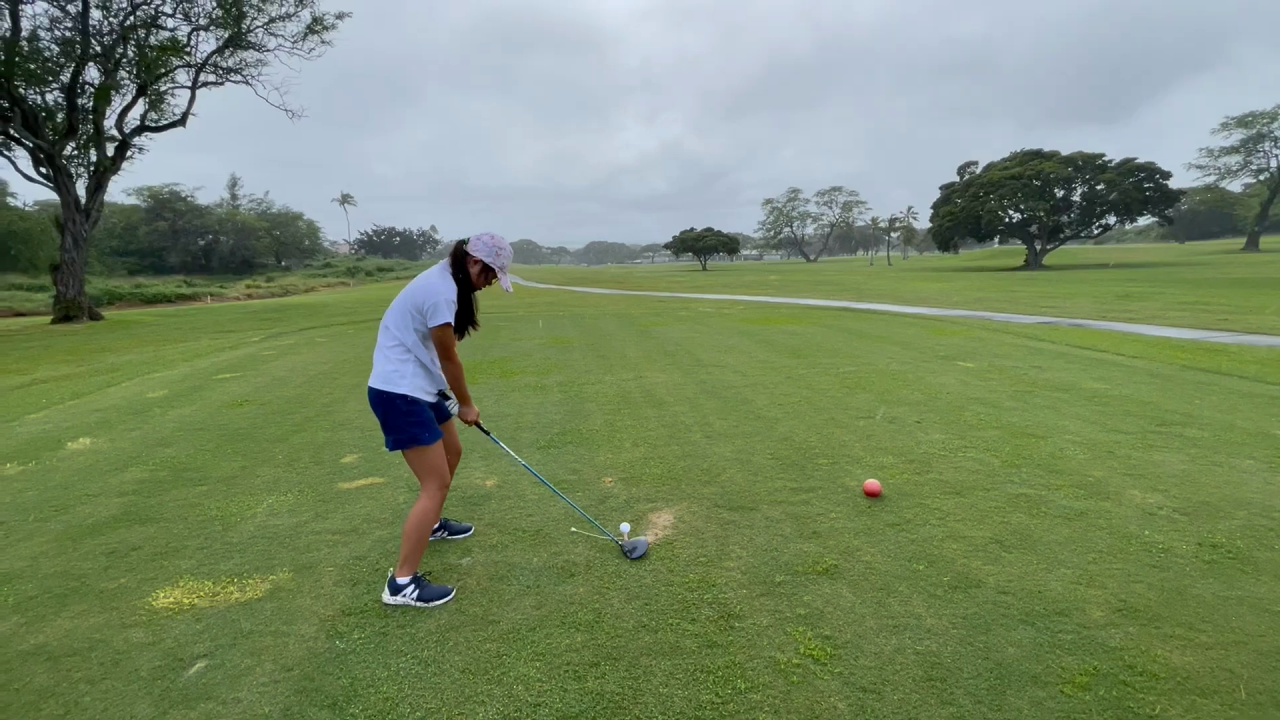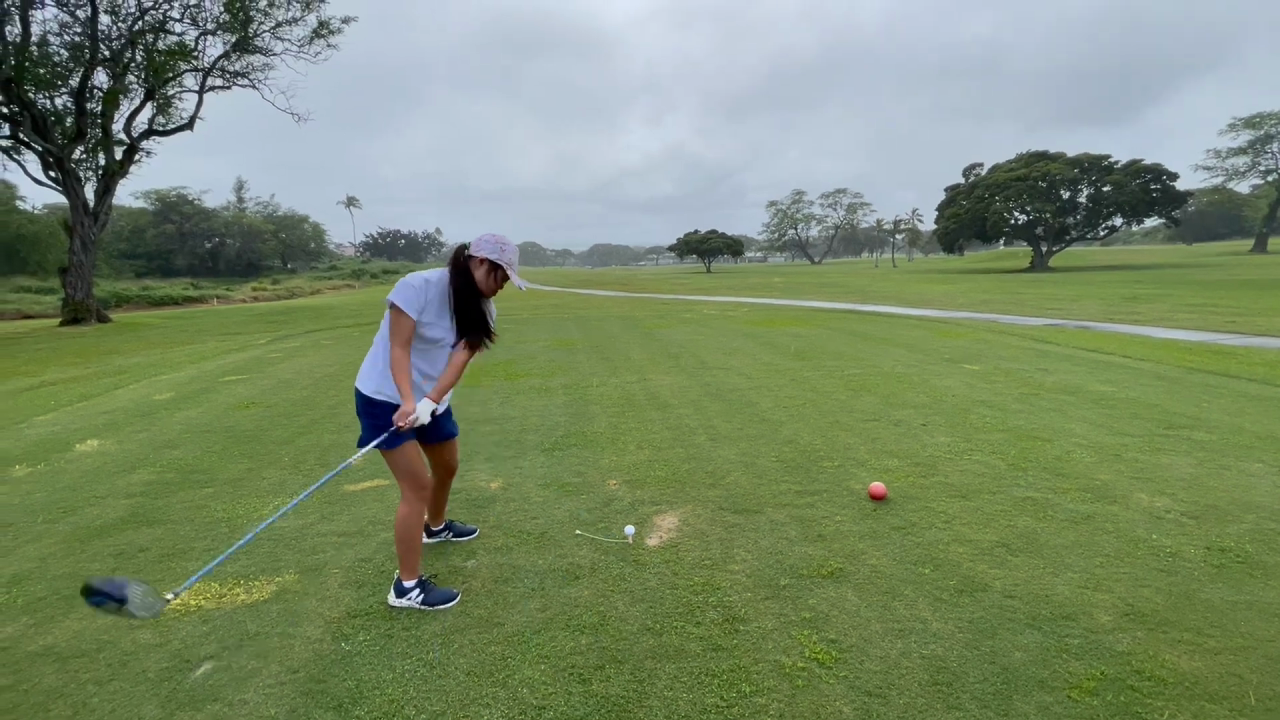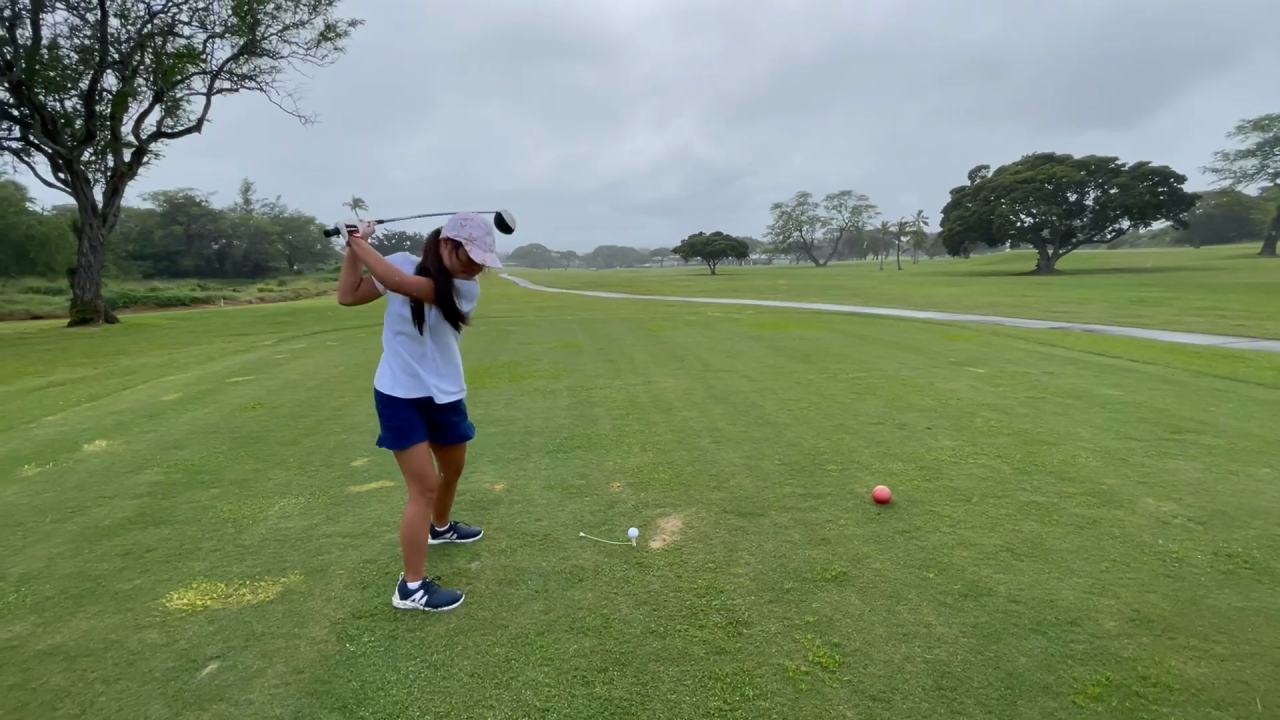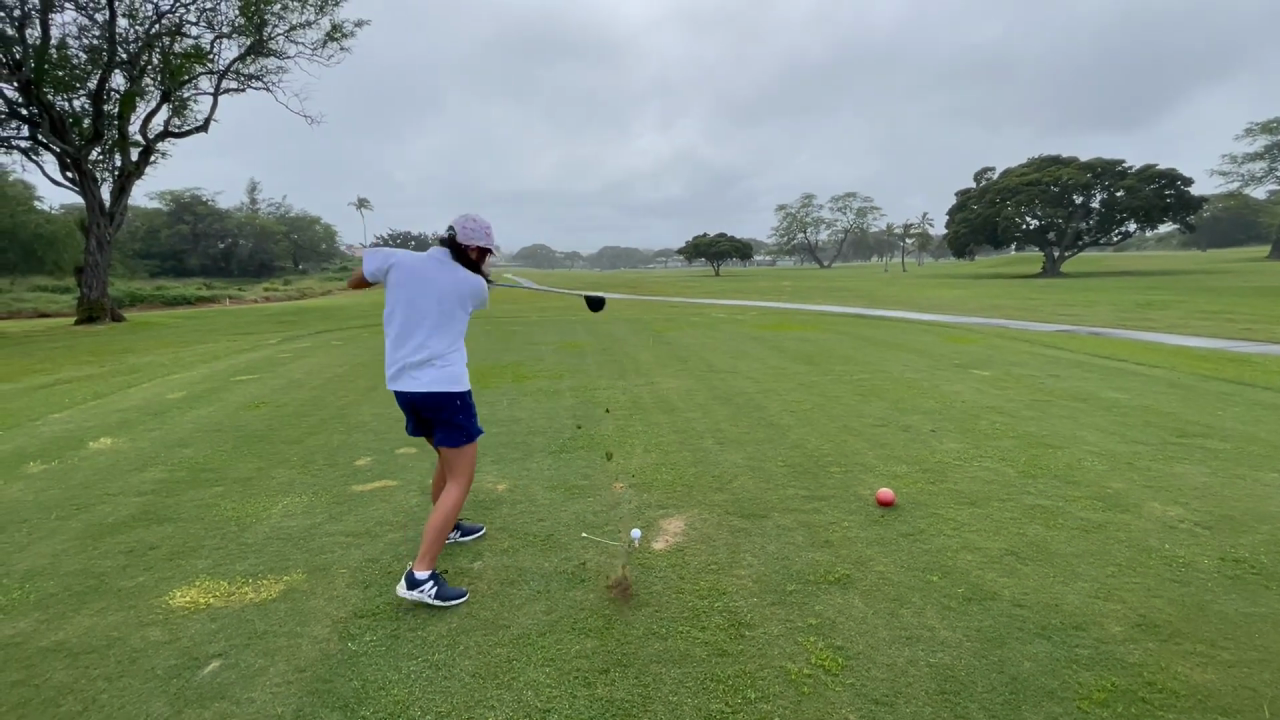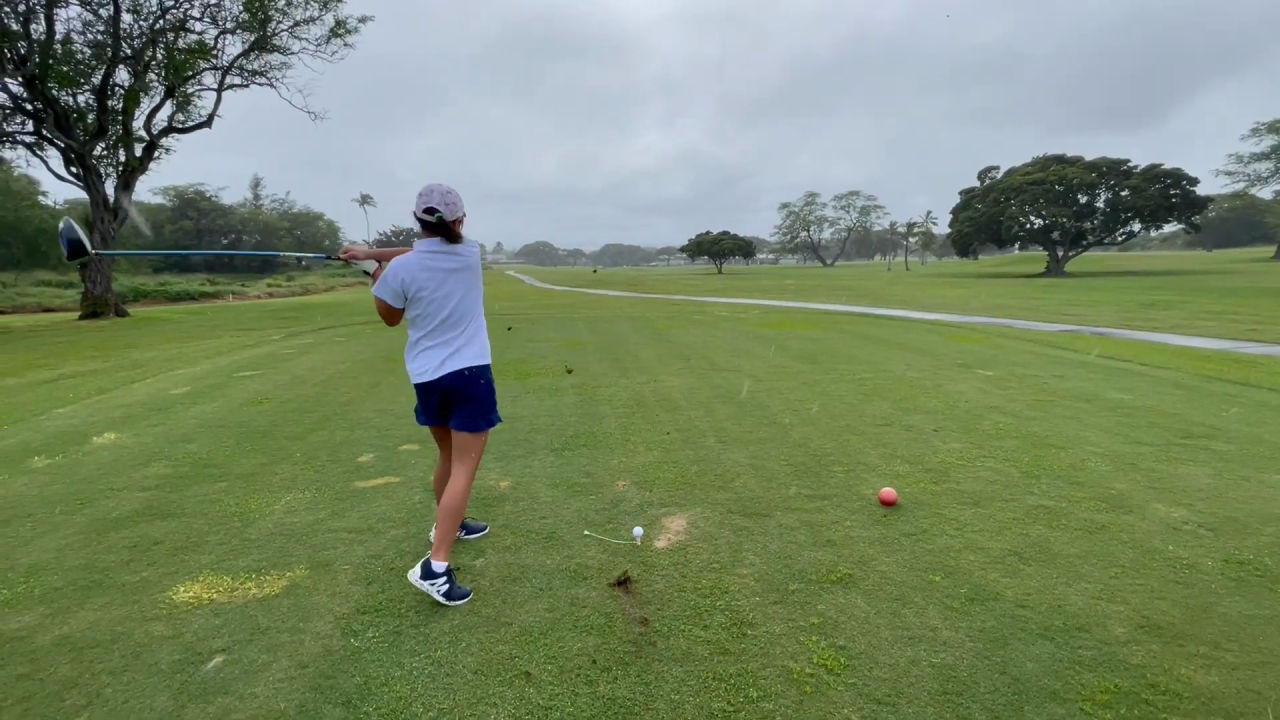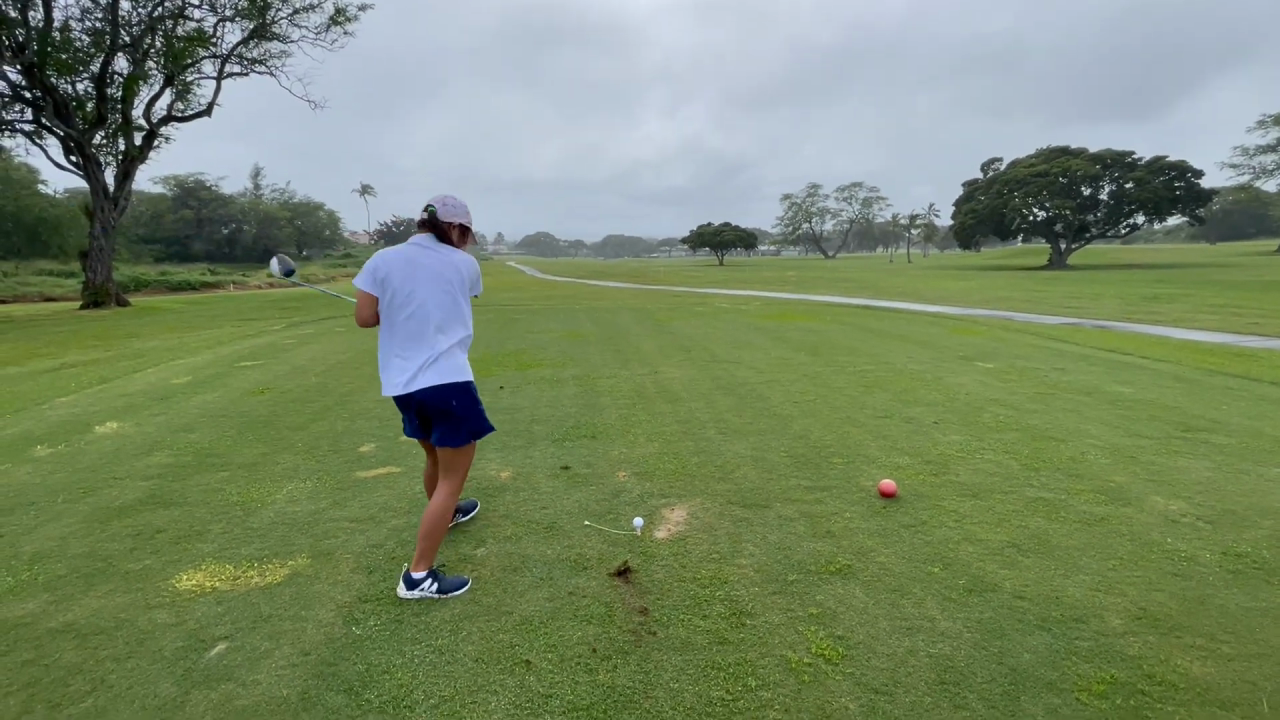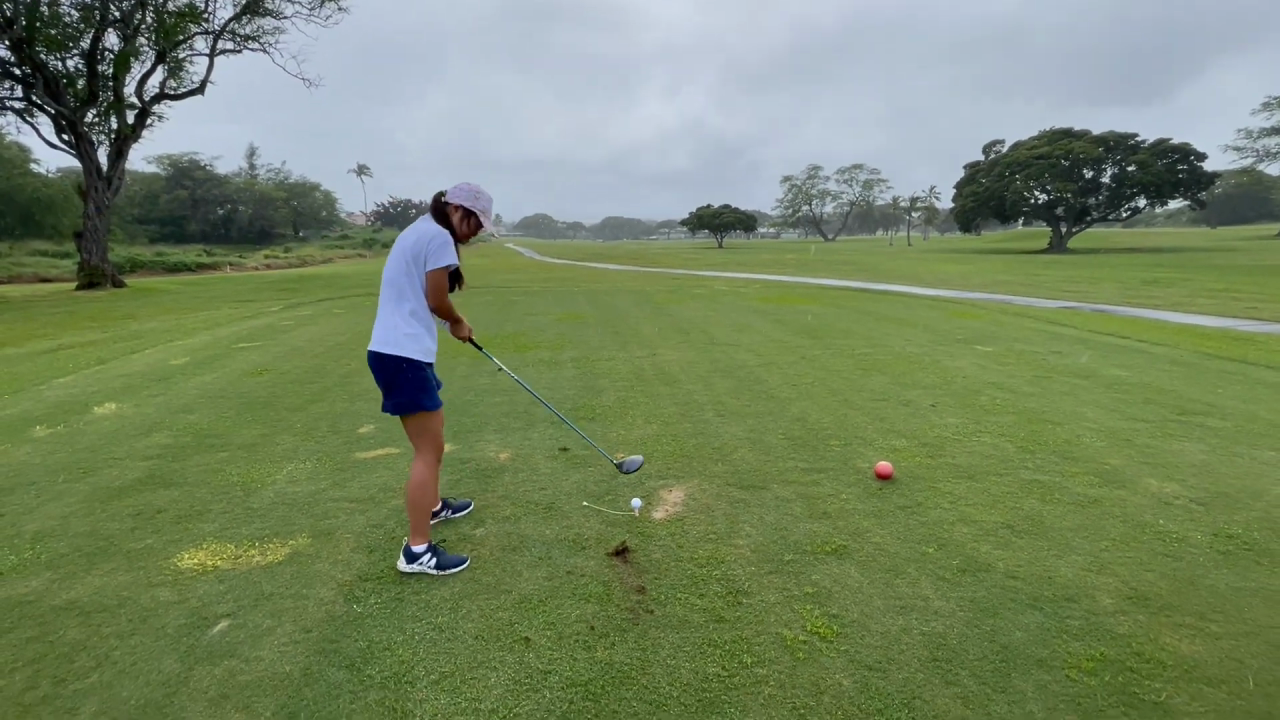
dt=0.5s
person 1, frame 1
left shoulder: (448, 281)
right shoulder: (441, 293)
left elbow: (447, 352)
right elbow: (449, 358)
left wrist: (455, 396)
right wrist: (466, 404)
left hip: (419, 388)
right hip: (400, 394)
left knee: (451, 453)
right knee: (436, 482)
left ankle: (433, 524)
right ankle: (401, 583)
person 1, frame 2
left shoulder: (479, 307)
right shoulder: (419, 286)
left elbow: (461, 357)
right elbow: (398, 348)
left wrist: (429, 404)
right wrist: (407, 401)
left hip: (431, 400)
right hip: (385, 398)
left knee: (447, 467)
right knee: (417, 486)
left ankle: (436, 526)
right ankle: (407, 585)
person 1, frame 3
left shoulder: (466, 287)
right shoulder: (403, 262)
left elbow: (401, 284)
right elbow: (348, 296)
left wrist: (361, 245)
right wrist: (354, 247)
left hip: (445, 395)
right hip: (398, 396)
left knee: (451, 469)
right knee: (424, 488)
left ankle: (440, 527)
right ankle: (411, 588)
person 1, frame 4
left shoulder: (397, 260)
right shoulder: (470, 283)
left elbow: (355, 280)
left hip: (404, 387)
right hip: (444, 392)
left knee: (447, 458)
right knee: (459, 481)
left ankle: (444, 526)
right ankle: (419, 576)
person 1, frame 5
left shoulder: (399, 271)
right shoulder: (471, 254)
left elbow: (390, 318)
right wrist: (372, 253)
left hip: (426, 377)
right hip: (470, 373)
left knee: (449, 455)
right knee: (464, 470)
left ankle: (448, 523)
right ankle: (434, 566)
person 1, frame 6
left shoulder: (382, 260)
right shoulder: (467, 265)
left elbow: (365, 317)
left hip: (402, 386)
right hip: (450, 383)
left knee: (438, 457)
right knee: (452, 477)
left ankle: (446, 512)
right ankle: (418, 575)
person 1, frame 7
left shoulder: (420, 232)
right shoulder: (439, 237)
right elbow: (437, 301)
left wrist: (453, 320)
right wrist: (458, 321)
left hip: (404, 350)
right hip: (403, 355)
left knee: (431, 435)
right knee: (429, 448)
left ankle: (432, 505)
right ankle: (417, 549)
